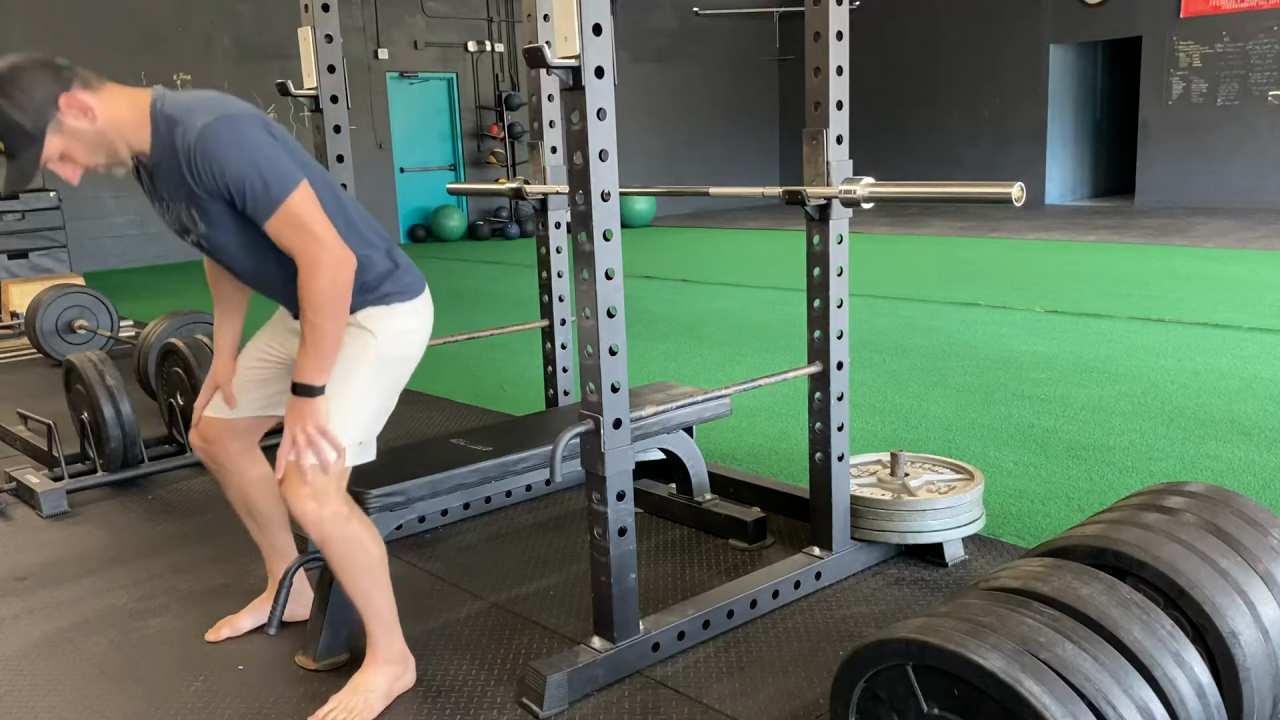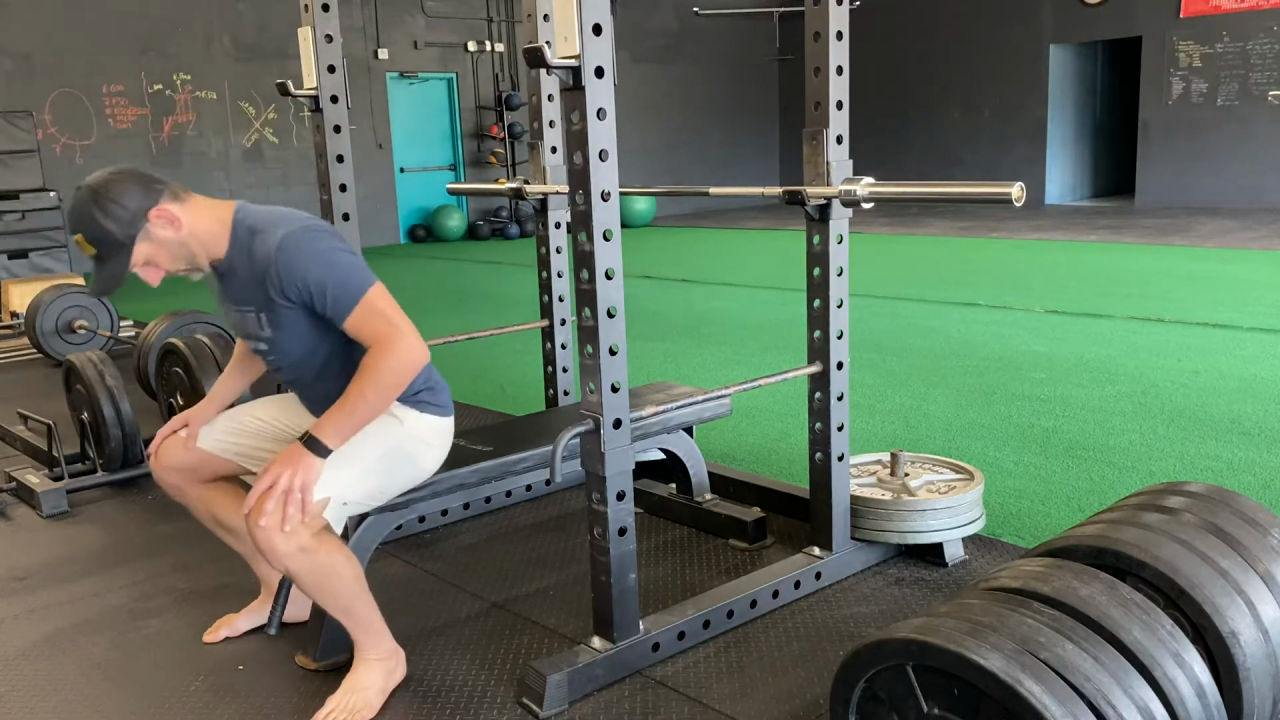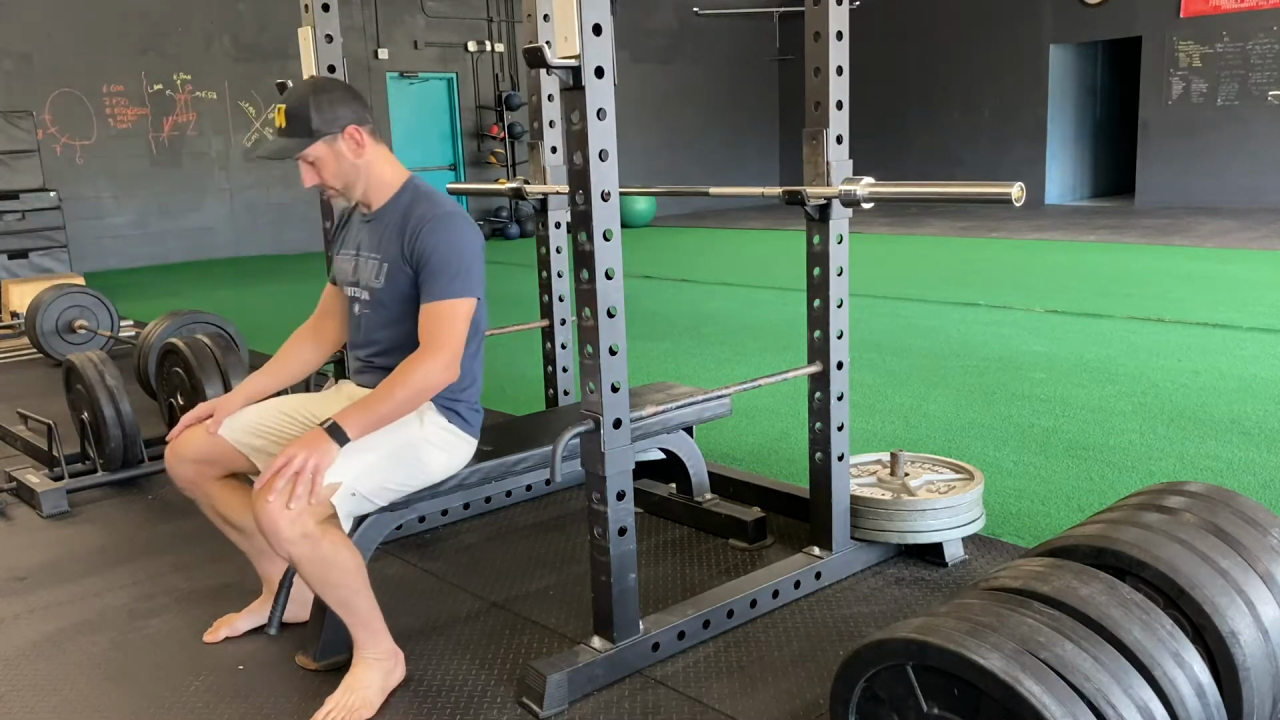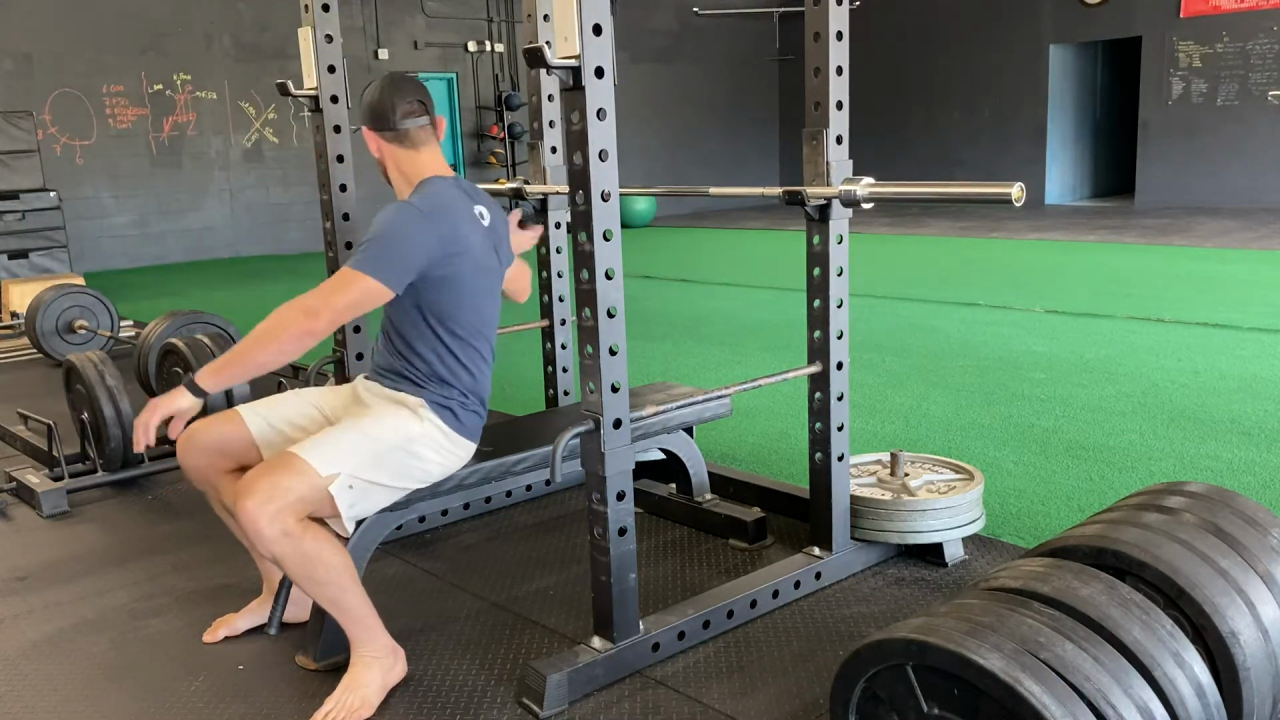
dt=0.7s
person 1, frame 1
left shoulder: (210, 134)
right shoulder: (146, 152)
left elbow: (329, 257)
left wrist: (307, 391)
right wrist: (226, 355)
left hip: (379, 308)
right hip: (310, 308)
left knee: (306, 485)
right knee: (214, 432)
left ankle: (390, 658)
right ankle: (287, 589)
person 1, frame 2
left shoulder: (289, 246)
right shoulder: (219, 249)
left elbow: (405, 347)
left wrist: (313, 448)
right wrist: (212, 405)
left hip: (405, 414)
right hip: (328, 403)
left knee: (273, 519)
right knee: (173, 459)
left ankle: (380, 654)
right ankle: (283, 590)
person 1, frame 3
left shoulder: (440, 225)
right shoulder: (352, 221)
left elbow: (439, 364)
right elbow: (326, 328)
left wrist: (333, 436)
right wrist: (236, 399)
left hip: (430, 418)
right hip: (358, 395)
left knee: (282, 506)
right knee: (187, 454)
left ankle: (378, 653)
right ankle: (284, 588)
person 1, frame 4
left shoulder: (417, 217)
right shoulder: (475, 204)
left elbow: (314, 316)
right elbow: (519, 287)
left wrist: (196, 387)
right wrist: (513, 247)
left hip: (427, 419)
right hip: (376, 393)
left knee: (262, 505)
right knee: (203, 449)
left ankle: (376, 651)
right ankle: (284, 589)
